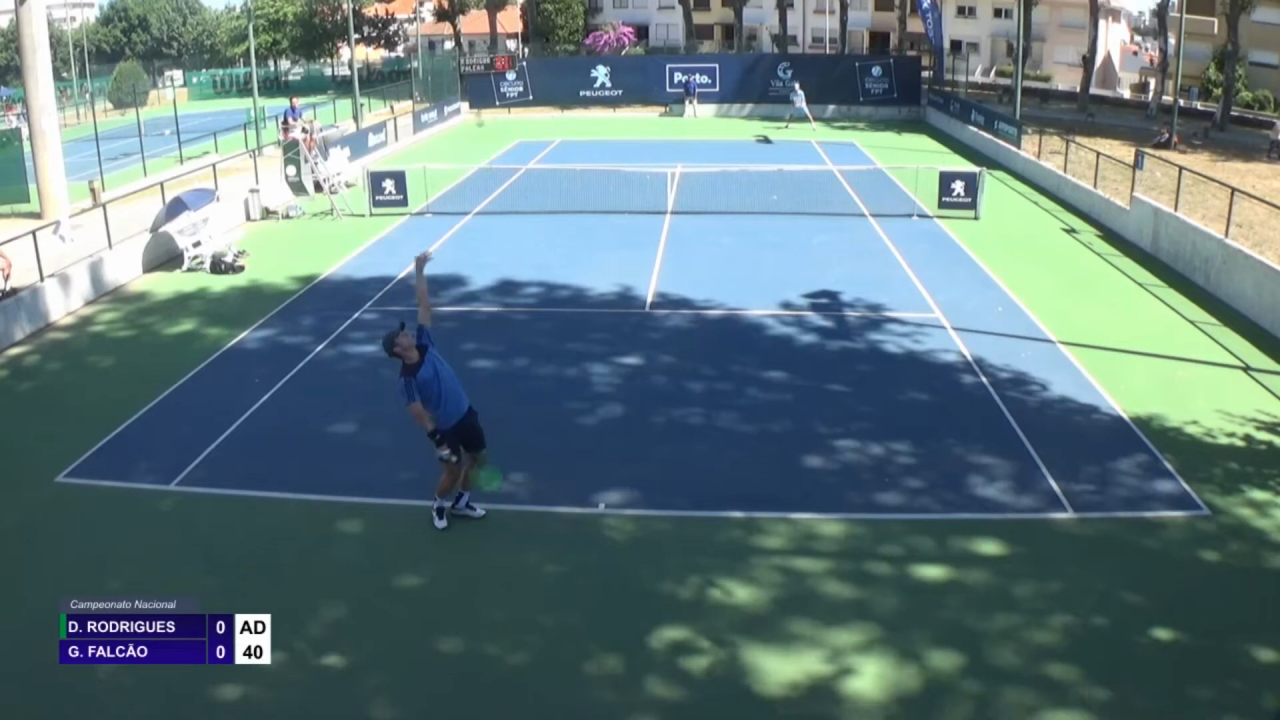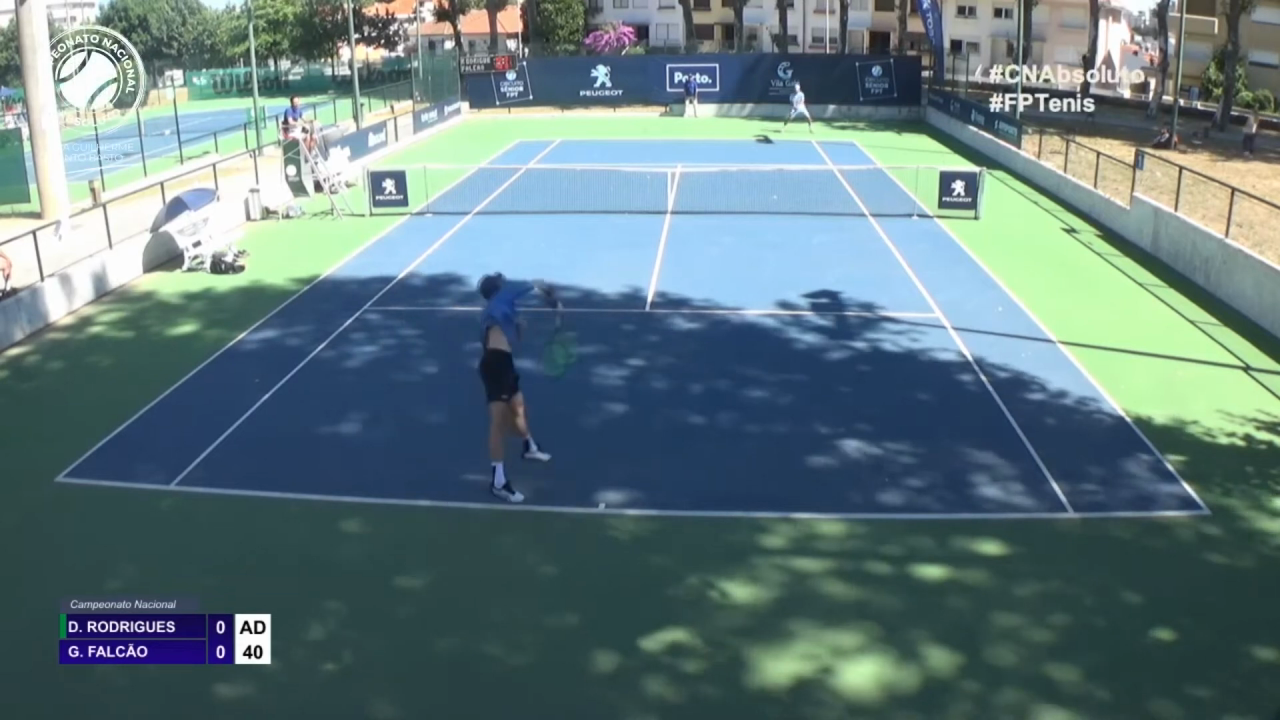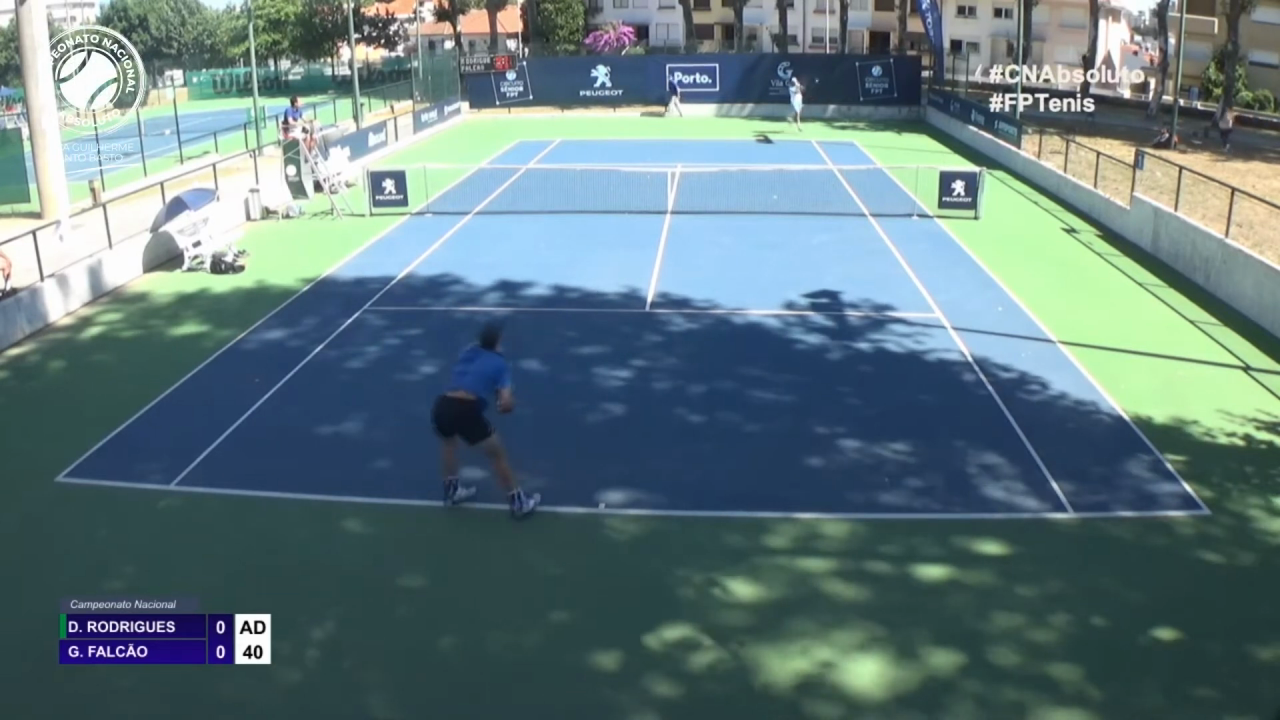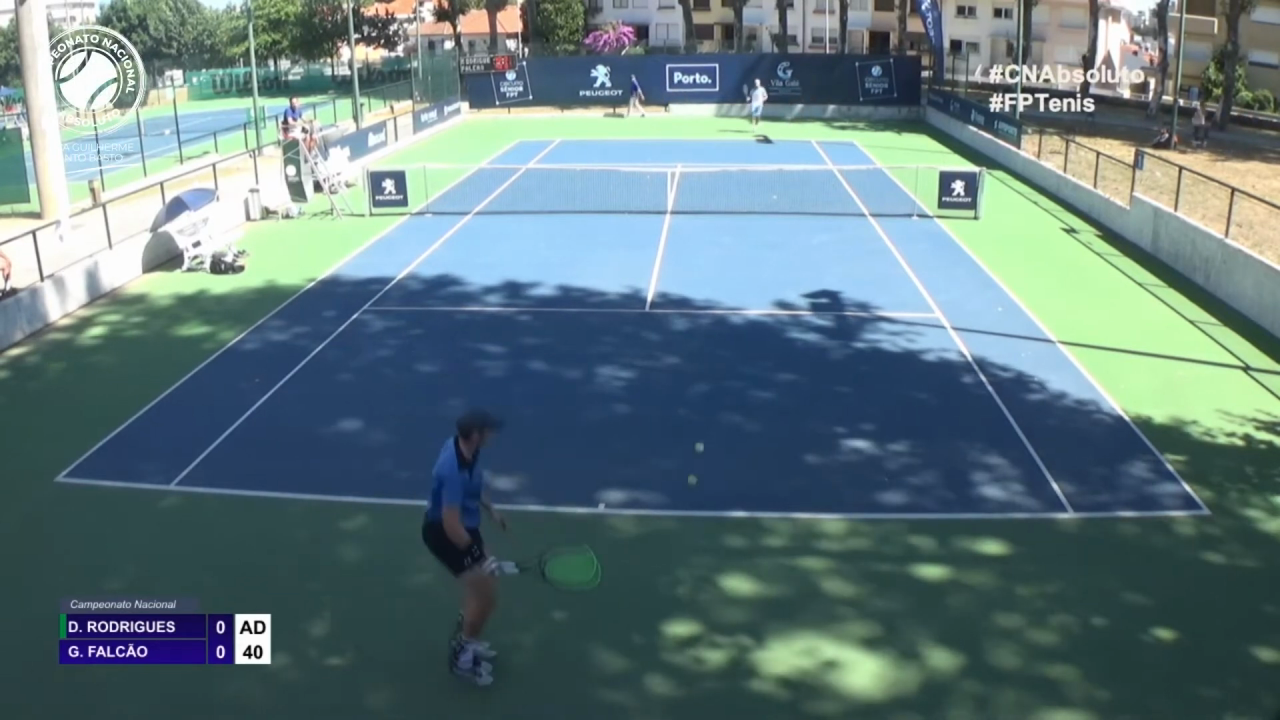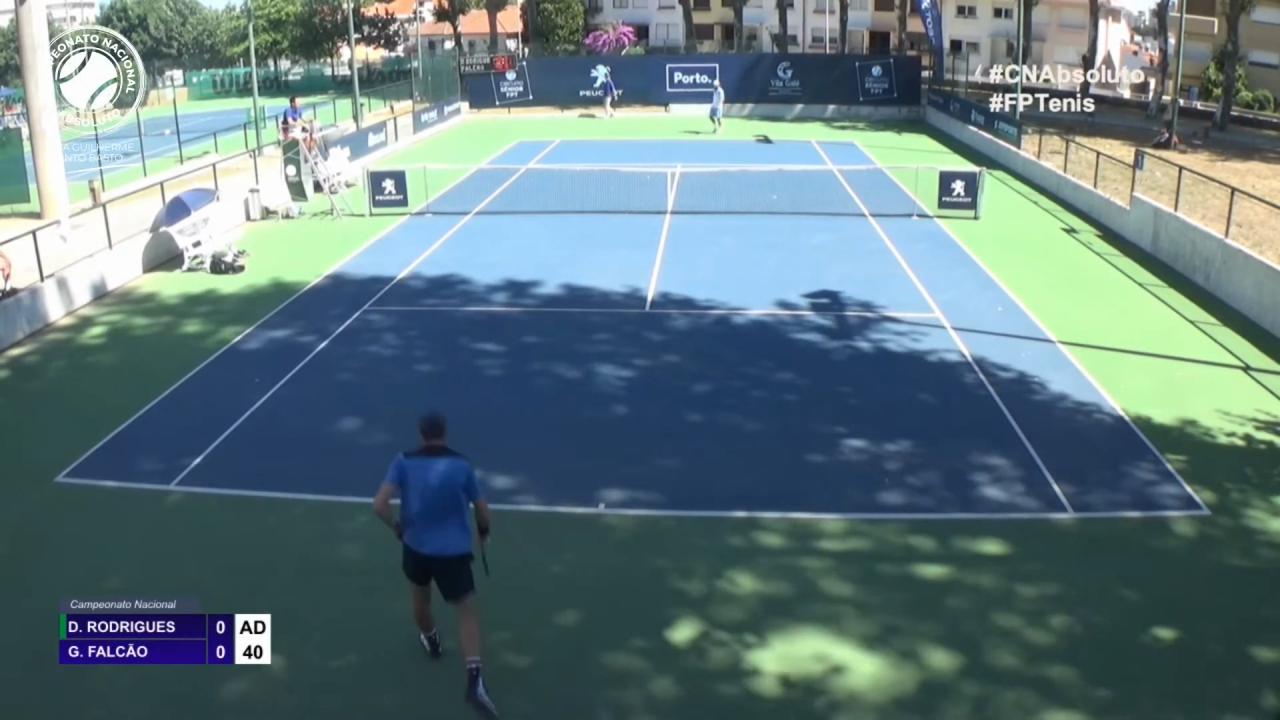
dt=1s
person 1, frame 1
left shoulder: (424, 345)
right shoulder: (407, 378)
left elbow: (424, 306)
right elbow: (418, 413)
left wrist: (419, 272)
right wrist: (438, 440)
left hip: (466, 413)
right hip: (445, 428)
left knee: (478, 460)
right knee: (453, 473)
left ankle: (461, 503)
right ankle: (439, 505)
person 1, frame 2
left shoulder: (493, 309)
right shoulder: (502, 298)
right elbow: (539, 286)
left wrist: (516, 324)
right wrist: (552, 298)
left hip: (496, 359)
right hip: (495, 361)
left knee: (519, 407)
right knee: (499, 420)
left ankle: (530, 447)
right ankle: (498, 482)
person 1, frame 3
left shoulder: (468, 352)
right shoulder: (500, 363)
right elbow: (507, 403)
right wrist: (507, 404)
left hip: (442, 407)
right hip: (466, 410)
left knee: (449, 442)
right knee: (498, 454)
left ankle: (452, 490)
right ankle: (518, 502)
person 1, frame 4
left shoulder: (459, 446)
right shoulder: (454, 471)
right elbow: (452, 523)
left wrist: (490, 510)
right wrist: (478, 556)
left hip: (465, 524)
right hip: (445, 534)
left knee: (481, 581)
right knee: (486, 593)
left ankle: (468, 639)
right ankle: (463, 654)
person 1, frame 5
left shoulder: (404, 462)
right shoulder: (462, 466)
left elbow: (379, 505)
right elbow: (481, 510)
left wrist: (399, 529)
right wrist: (484, 532)
left hip: (416, 549)
right hip: (454, 553)
left knee: (421, 598)
right knee: (468, 615)
left ankle: (431, 640)
right ankle: (474, 680)
